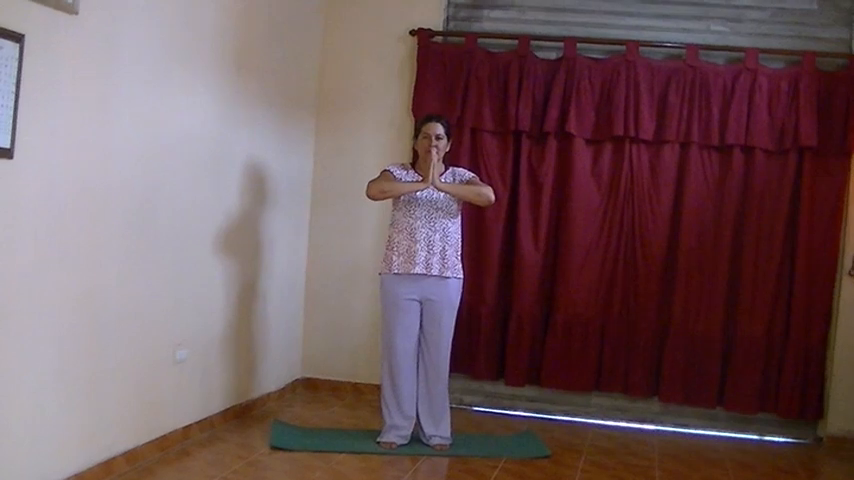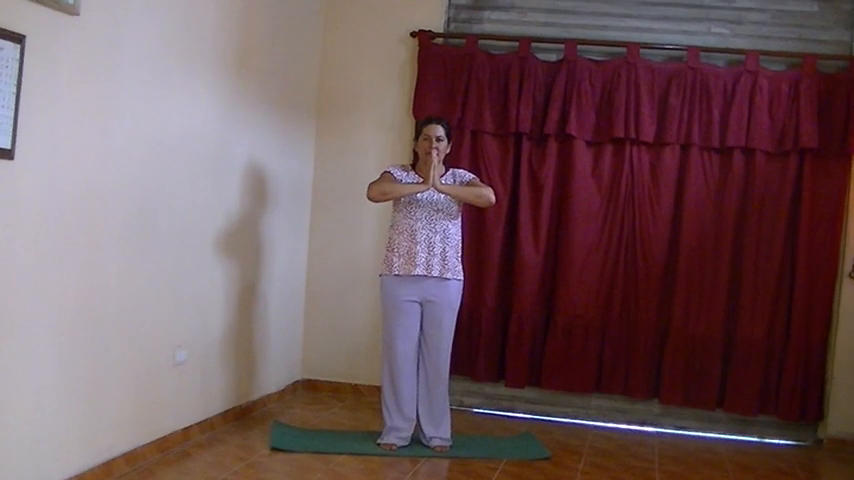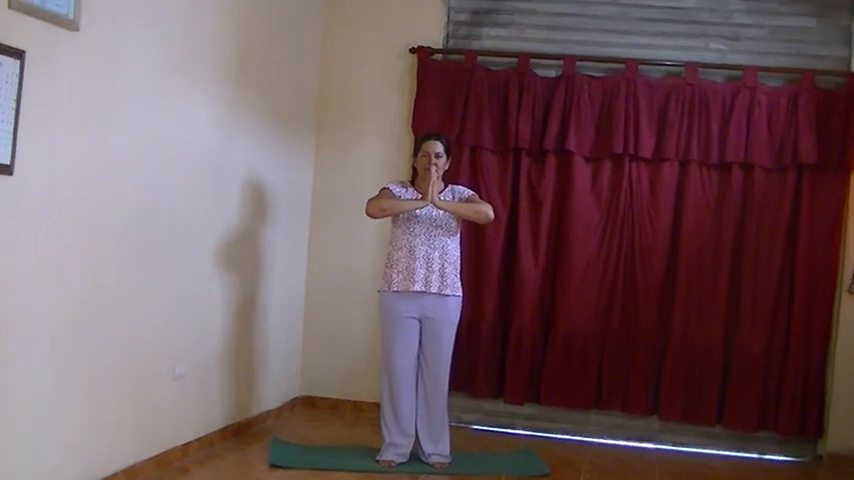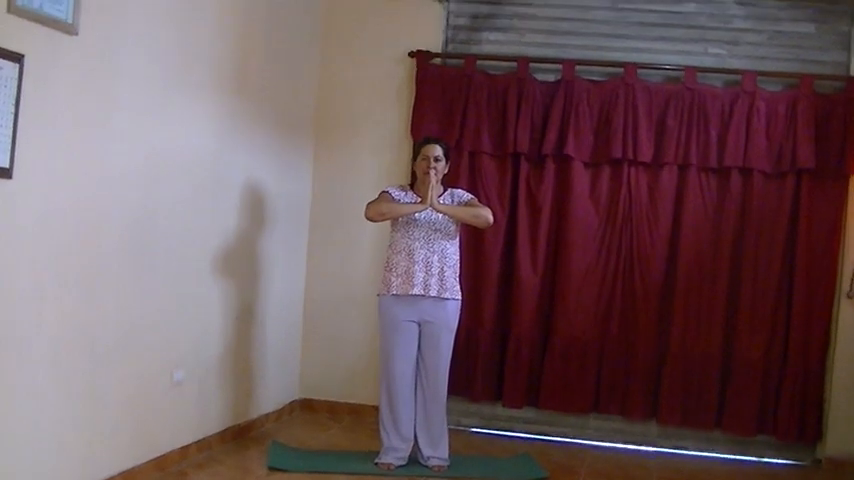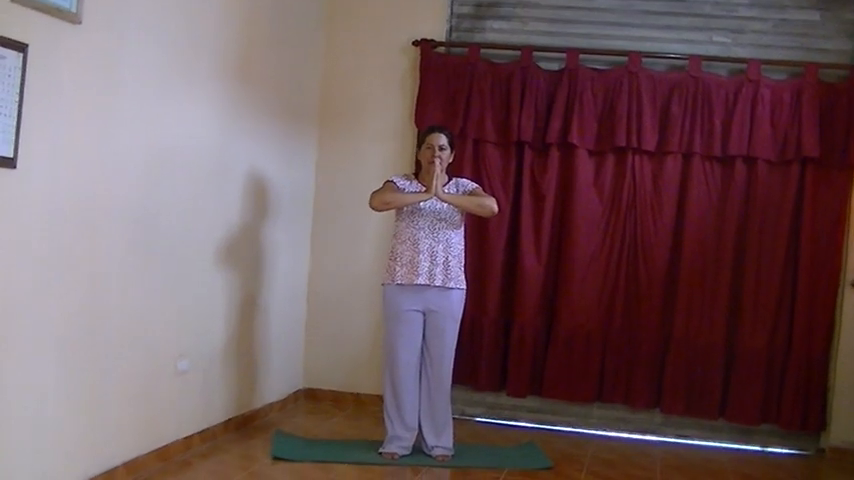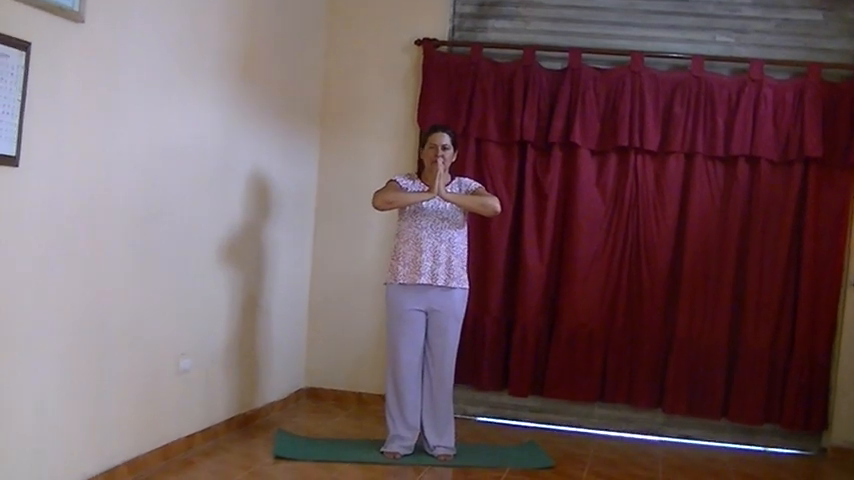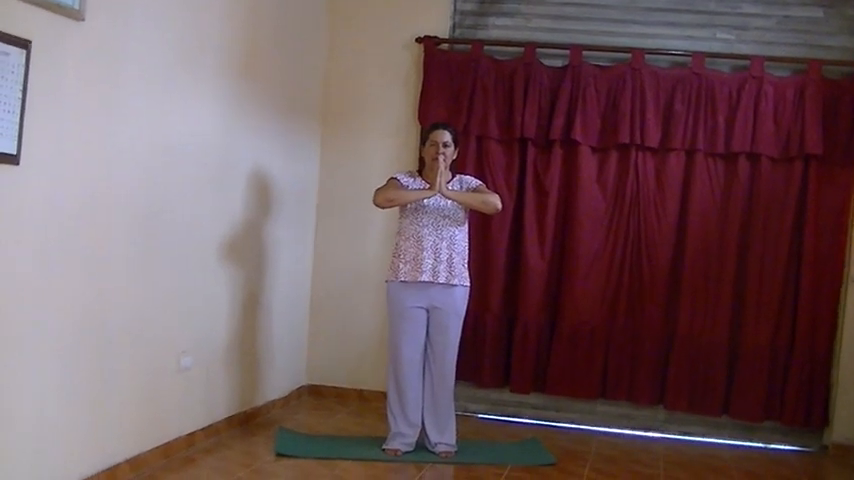
dt=0.3s
person 1, frame 1
left shoulder: (459, 177)
right shoulder: (398, 173)
left elbow: (488, 196)
right elbow: (373, 190)
left wrist: (440, 184)
right wrist: (421, 183)
left hip: (444, 279)
right hip: (399, 276)
left knee: (437, 355)
right knee: (398, 352)
left ankle: (436, 430)
right ankle: (396, 428)
person 1, frame 2
left shoulder: (460, 178)
right shoulder: (398, 174)
left elbow: (488, 198)
right elbow: (373, 192)
left wrist: (440, 186)
right wrist: (423, 185)
left hip: (445, 281)
right hip: (400, 277)
left knee: (437, 356)
right knee: (399, 353)
left ankle: (436, 431)
right ankle: (396, 430)
person 1, frame 3
left shoulder: (458, 194)
right shoulder: (397, 190)
left elbow: (487, 213)
right elbow: (373, 208)
left wrist: (439, 202)
right wrist: (421, 201)
left hip: (443, 297)
right hip: (399, 294)
left knee: (436, 372)
right knee: (398, 369)
left ankle: (435, 448)
right ankle: (395, 446)
person 1, frame 4
left shoulder: (458, 198)
right shoulder: (396, 194)
left elbow: (487, 218)
right elbow: (372, 212)
left wrist: (438, 205)
right wrist: (421, 204)
left hip: (443, 300)
right hip: (398, 297)
left knee: (435, 376)
right knee: (397, 373)
left ankle: (433, 451)
right ankle: (394, 449)
person 1, frame 5
left shoulder: (463, 187)
right shoulder: (401, 183)
left elbow: (491, 207)
right elbow: (376, 201)
left wrist: (443, 194)
right wrist: (425, 193)
left hip: (447, 290)
right hip: (402, 287)
left knee: (439, 365)
right knee: (401, 363)
left ankle: (438, 441)
right ankle: (398, 439)
person 1, frame 6
left shoulder: (466, 187)
right shoulder: (403, 183)
left elbow: (494, 207)
right elbow: (379, 200)
left wrist: (446, 194)
right wrist: (428, 193)
left hip: (450, 290)
right hip: (405, 287)
left knee: (441, 365)
right knee: (403, 362)
left ankle: (440, 440)
right ankle: (400, 439)
person 1, frame 7
left shoulder: (466, 185)
right shoulder: (405, 181)
left elbow: (495, 204)
right elbow: (380, 198)
left wrist: (447, 192)
right wrist: (429, 191)
left hip: (451, 287)
right hip: (406, 284)
left knee: (443, 362)
right knee: (404, 359)
left ankle: (441, 437)
right ankle: (401, 435)
